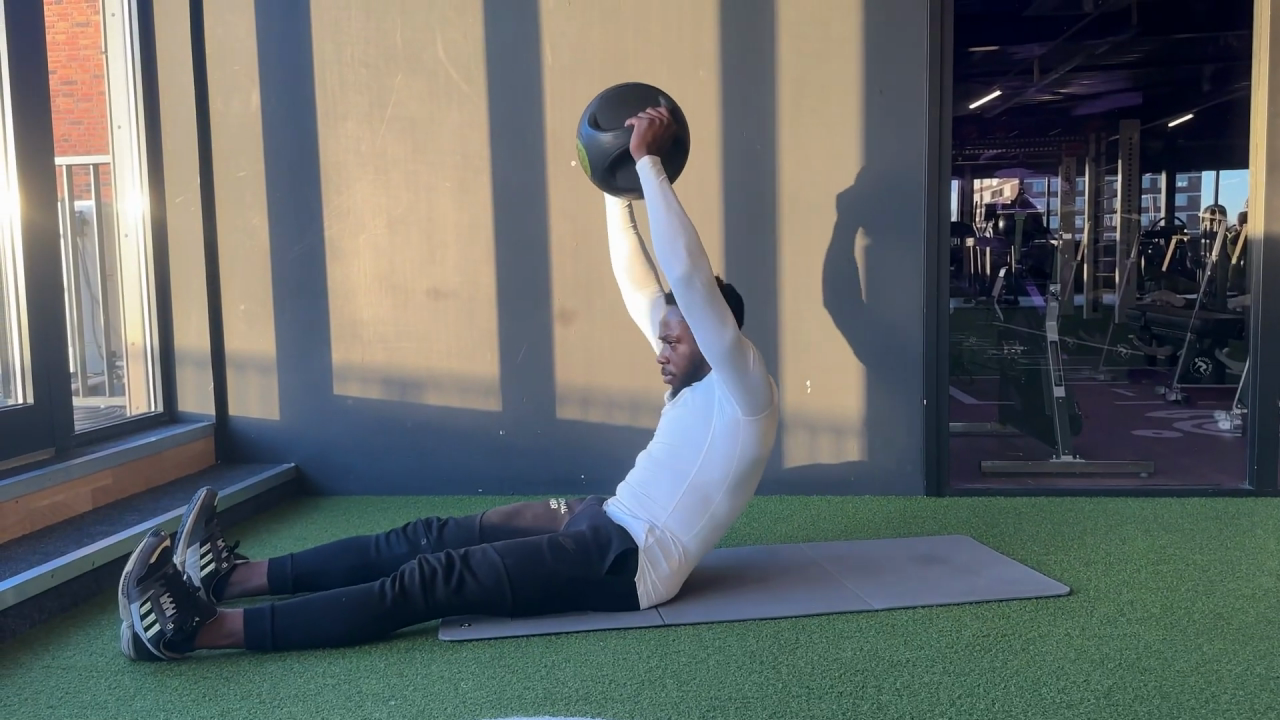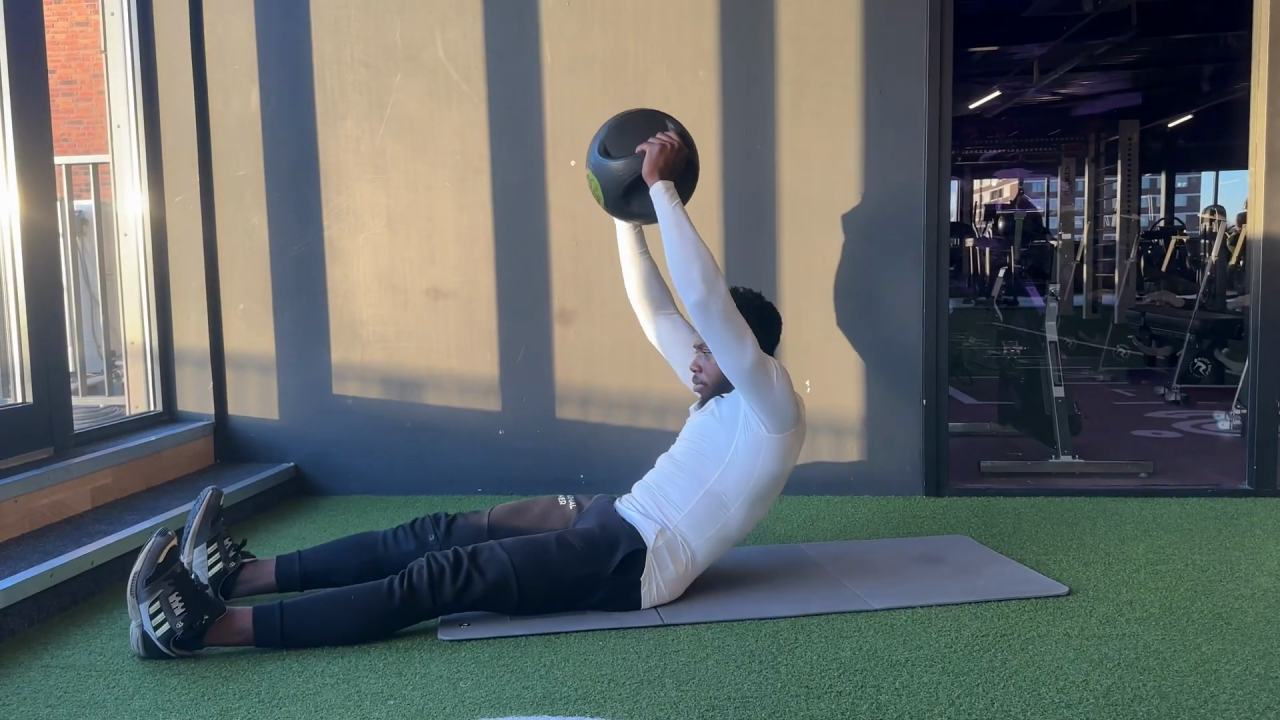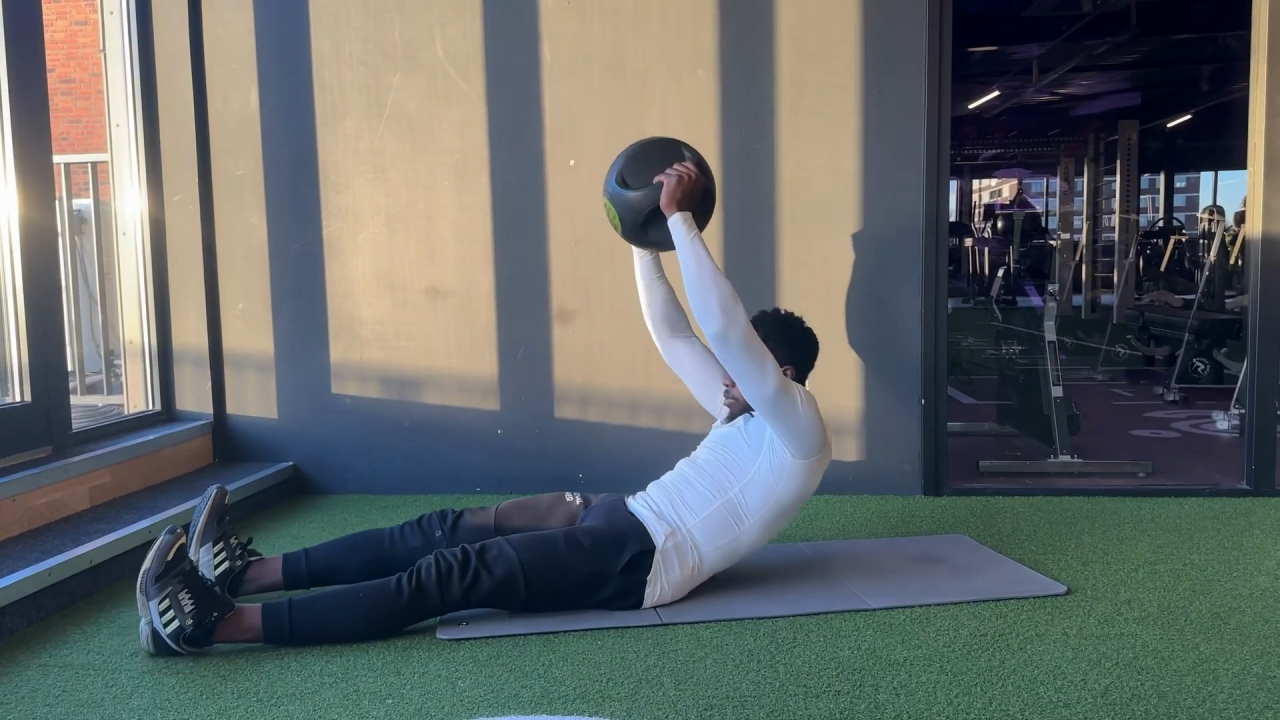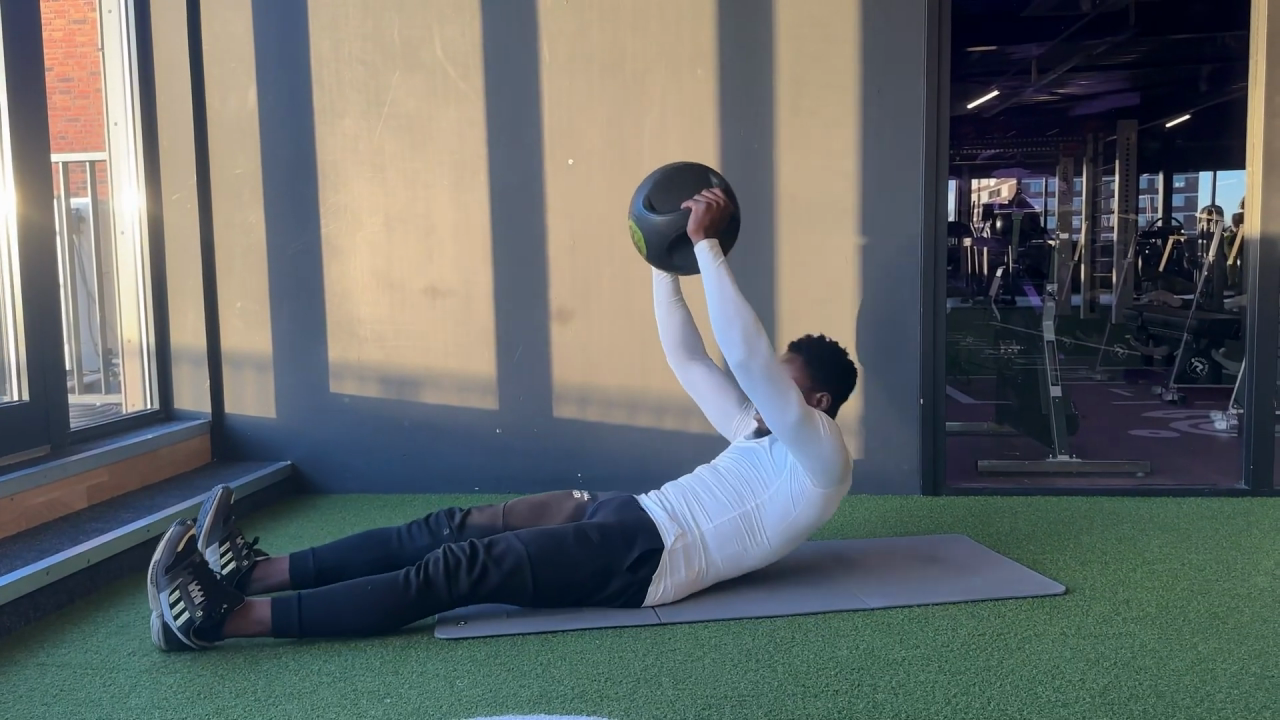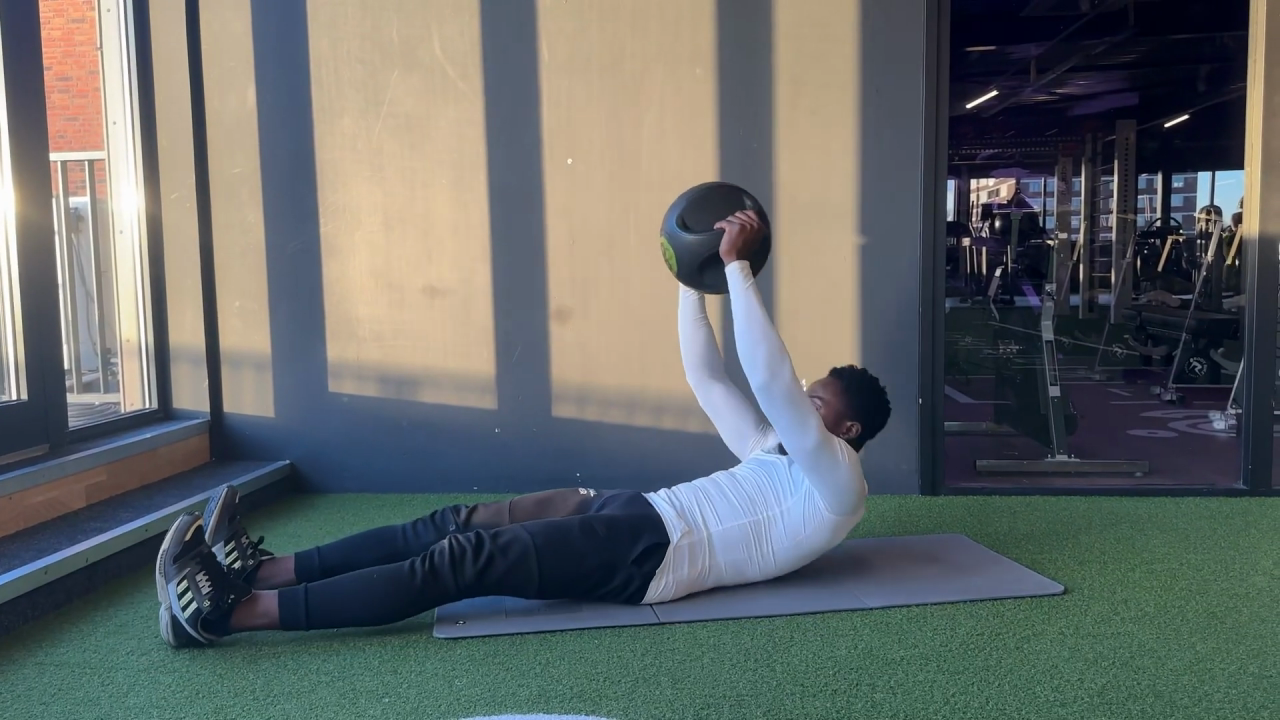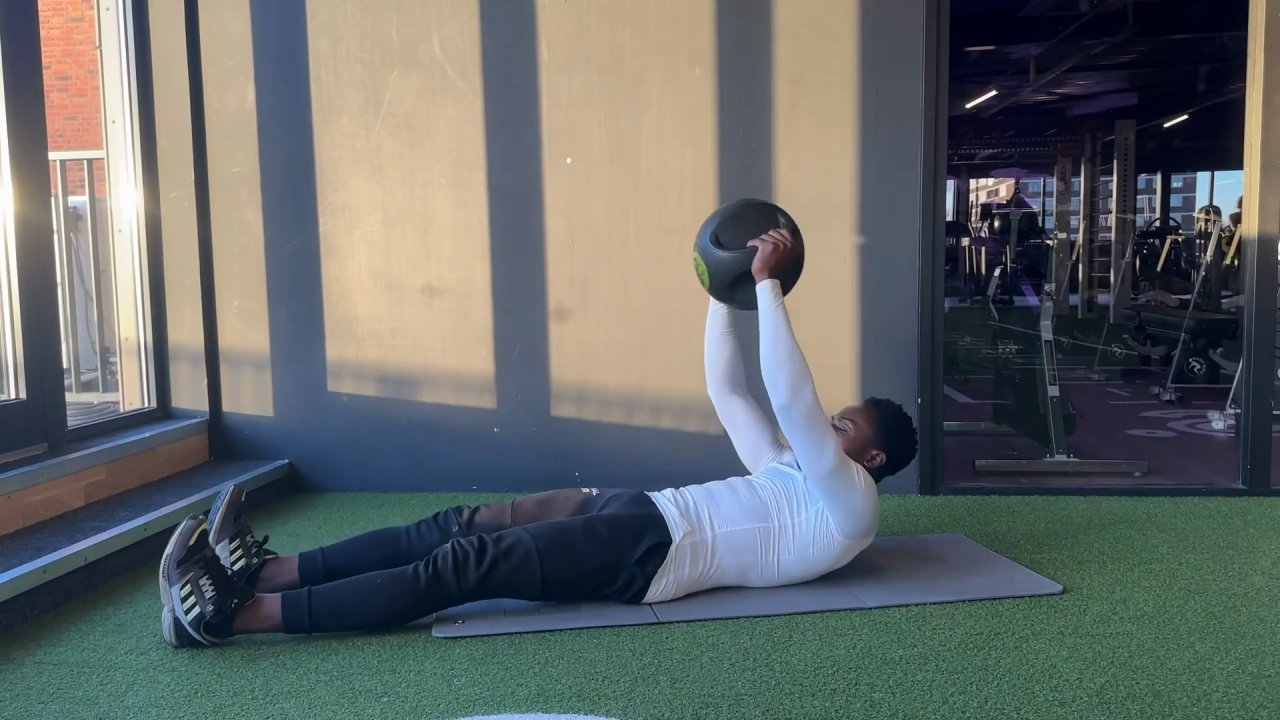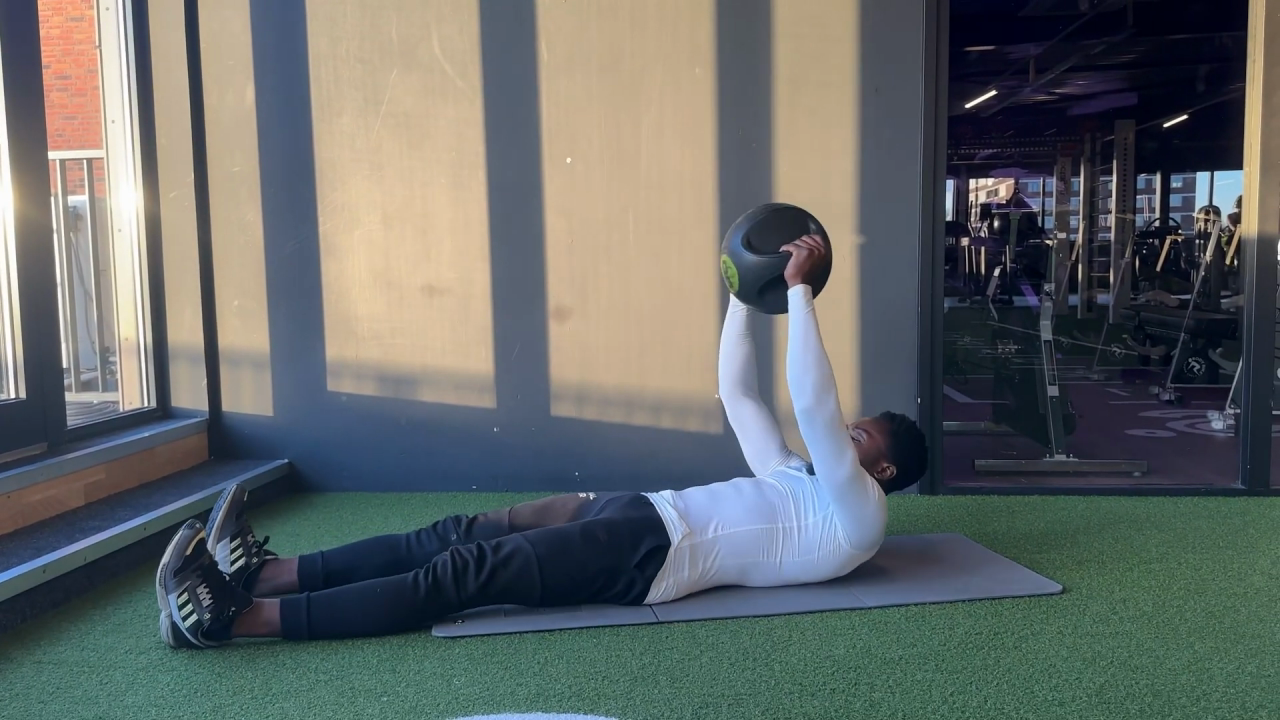
dt=0.2s
person 1, frame 1
left shoulder: (746, 388)
right shoulder: (701, 380)
left elbow: (690, 277)
right elbow: (641, 289)
left wrist: (649, 161)
right wrist: (618, 190)
left hip: (627, 562)
right hip: (603, 521)
left knee: (436, 579)
right knee: (429, 537)
right ankle: (233, 573)
person 1, frame 2
left shoulder: (773, 408)
right shoulder: (725, 394)
left elbow: (708, 303)
right elbow: (657, 312)
left wrist: (662, 188)
left hip: (633, 561)
right hip: (610, 518)
left knee: (443, 577)
right knee: (436, 533)
left ankle: (211, 625)
right ankle: (240, 572)
person 1, frame 3
left shoulder: (799, 430)
right shoulder: (746, 412)
left elbow: (726, 333)
right elbow: (674, 336)
left wrist: (680, 219)
right wrist: (644, 237)
left hip: (638, 560)
right hip: (616, 517)
left knee: (451, 574)
right knee: (441, 529)
left ankle: (220, 622)
right ankle: (250, 569)
person 1, frame 4
left shoulder: (821, 459)
right shoulder: (761, 433)
left elbow: (746, 359)
right elbow: (687, 358)
left wrist: (707, 244)
left hip: (643, 557)
right hip: (624, 513)
left knee: (459, 567)
right knee: (447, 528)
left ankle: (228, 615)
right ankle: (258, 568)
person 1, frame 5
left shoulder: (838, 483)
right shoulder: (778, 453)
left elbow: (770, 382)
right elbow: (706, 377)
left wrist: (736, 265)
right wrist: (694, 276)
left hip: (648, 551)
right hip: (629, 513)
left knee: (464, 561)
right knee: (451, 526)
left ankle: (234, 611)
right ankle: (262, 568)
person 1, frame 6
left shoulder: (851, 507)
right shoulder: (790, 474)
left elbow: (792, 401)
right elbow: (726, 392)
left wrist: (767, 284)
right wrist: (724, 289)
left hip: (648, 550)
right hip: (635, 511)
left knee: (466, 565)
right knee: (454, 527)
left ankle: (238, 612)
right ankle: (266, 568)
person 1, frame 7
left shoulder: (857, 517)
right shoulder: (795, 480)
left elbow: (814, 406)
right elbow: (738, 395)
left wrist: (799, 290)
right wrist: (743, 294)
left hip: (650, 552)
right hip: (635, 513)
left knee: (467, 573)
right knee: (455, 536)
left ankle: (236, 617)
right ankle: (264, 569)
